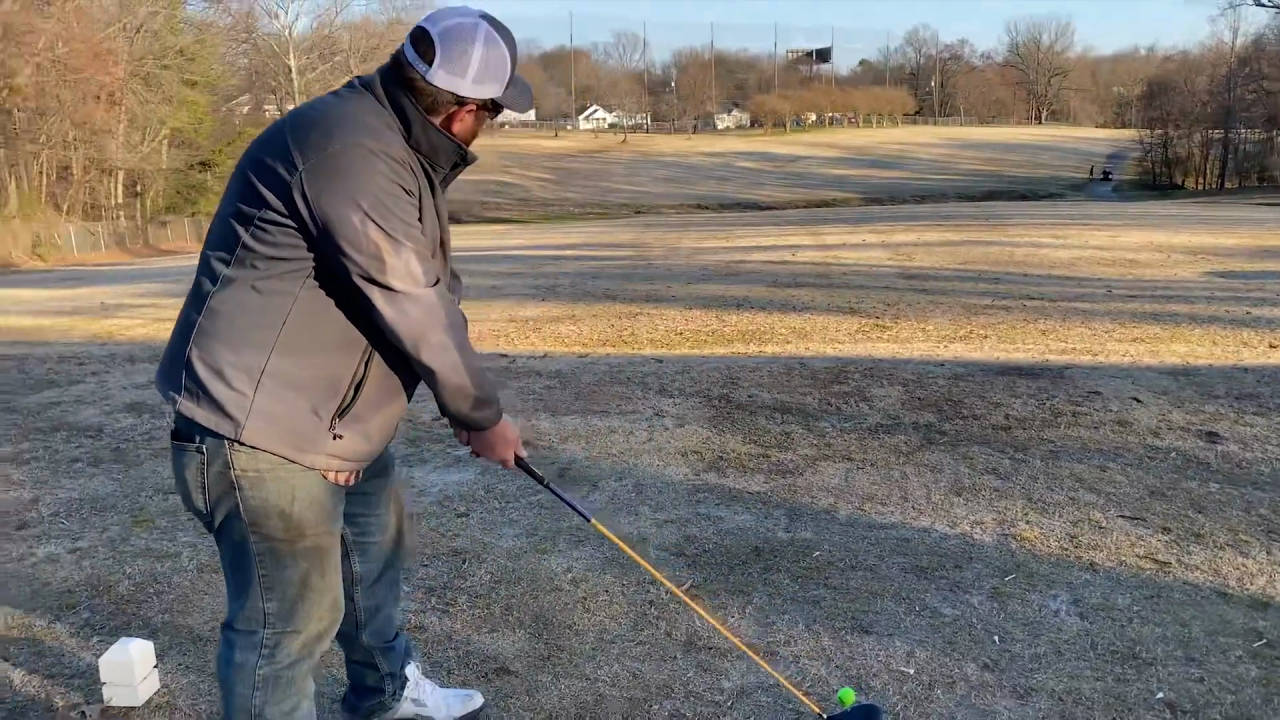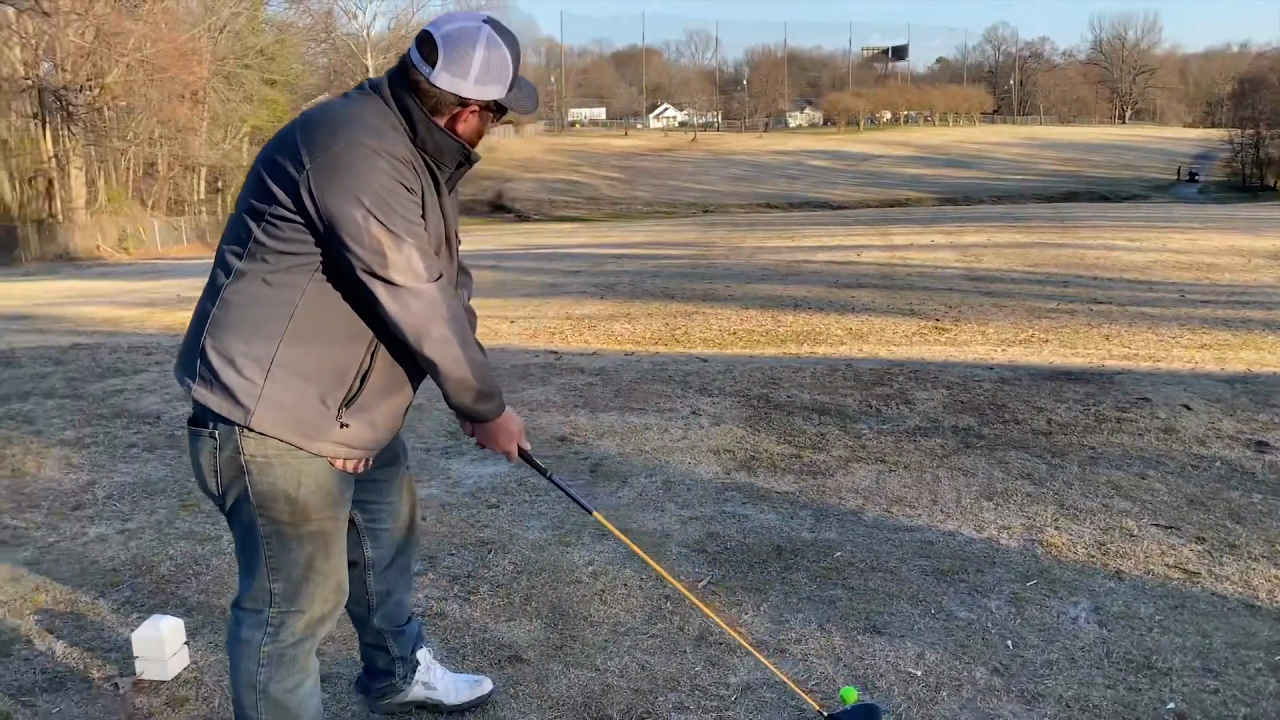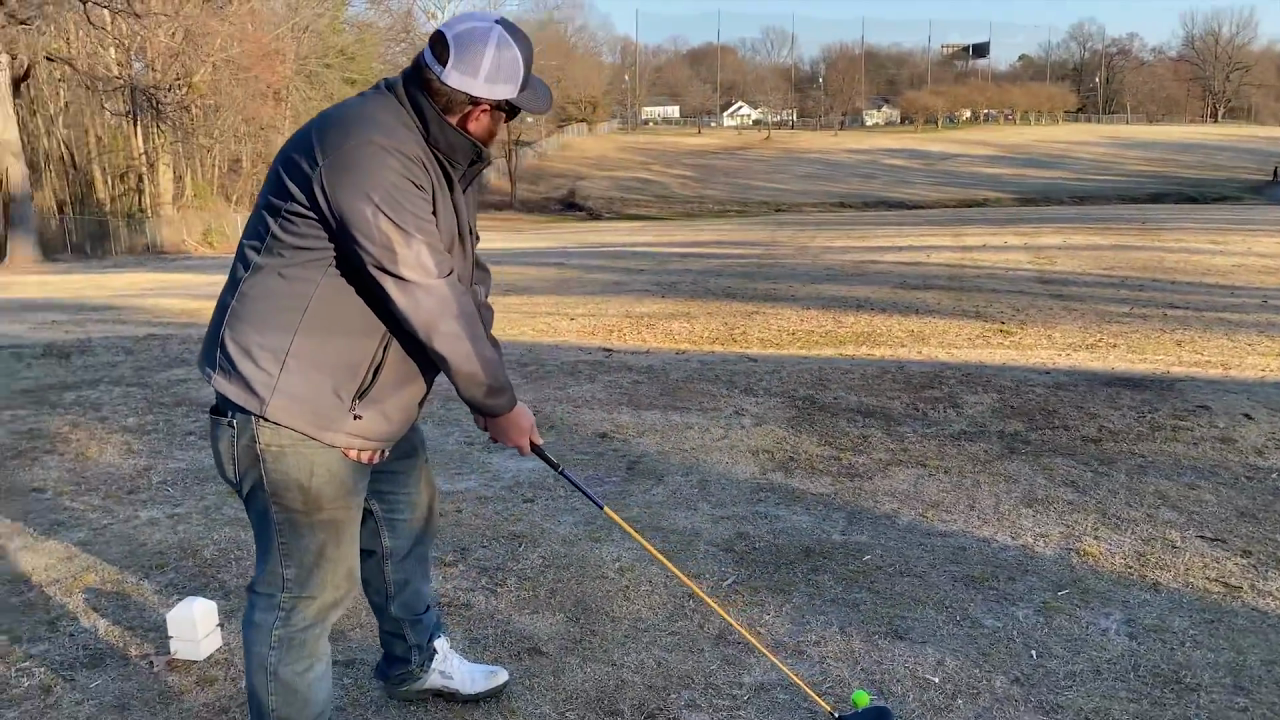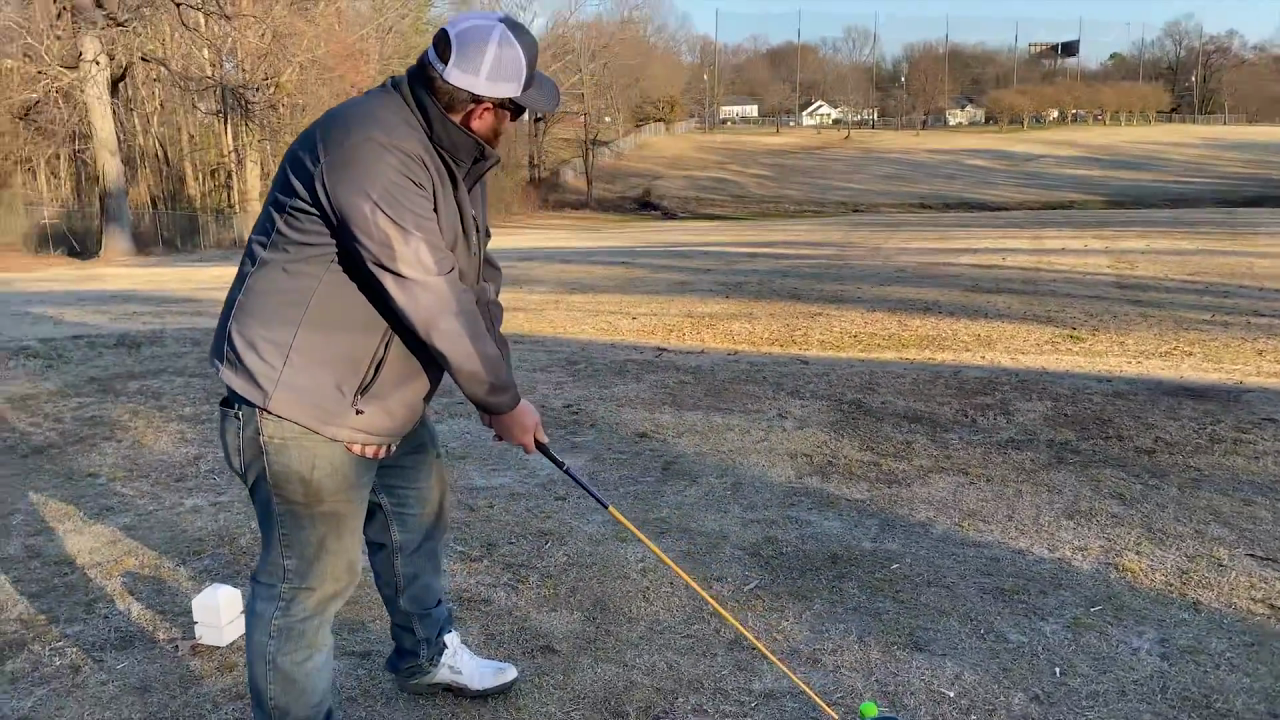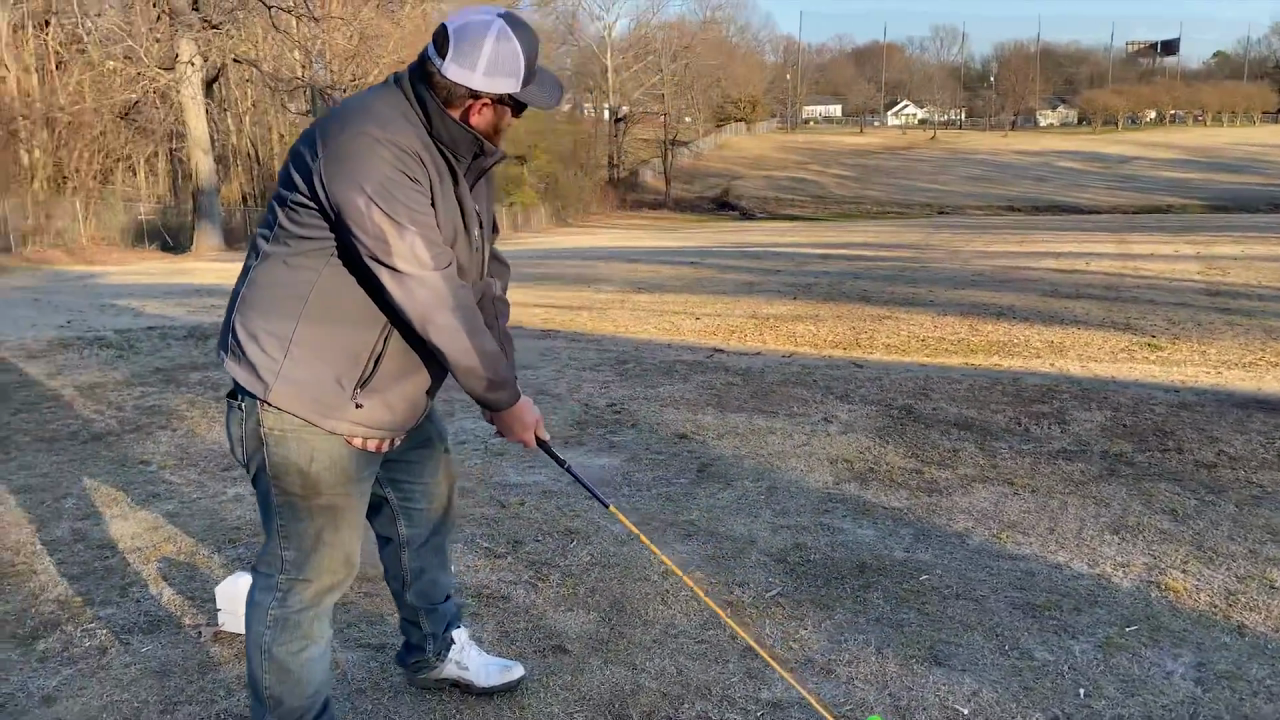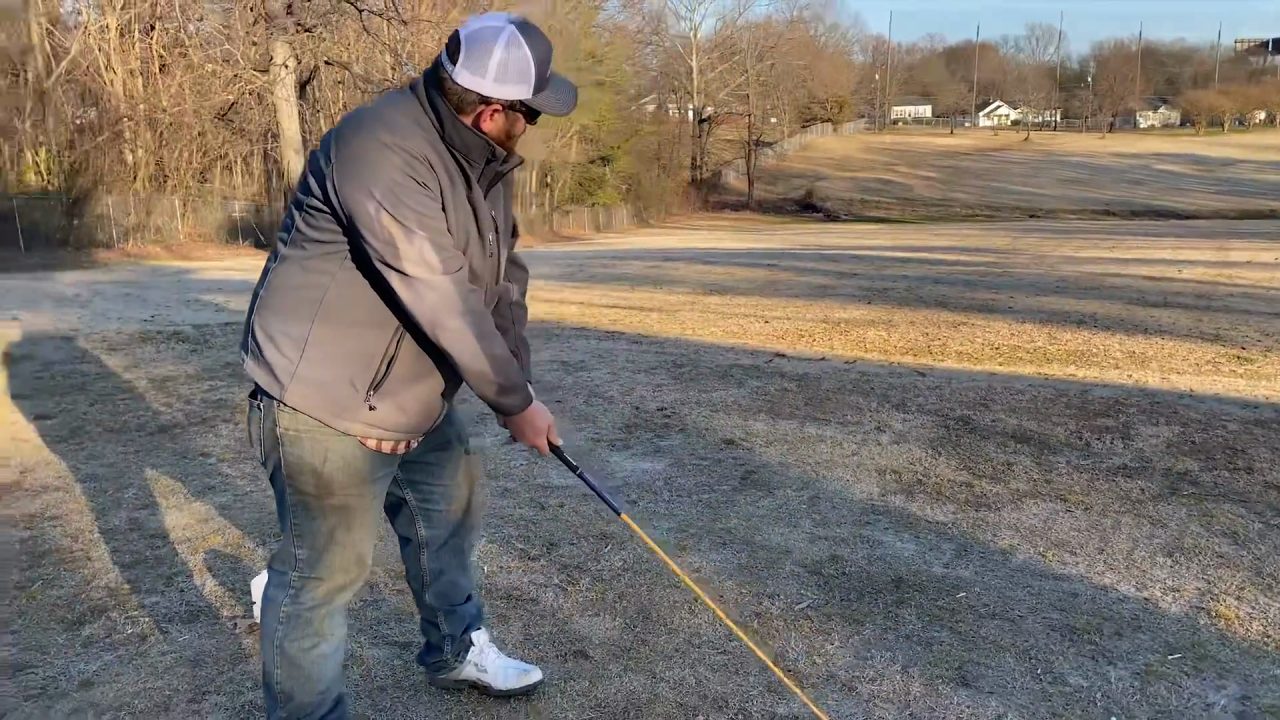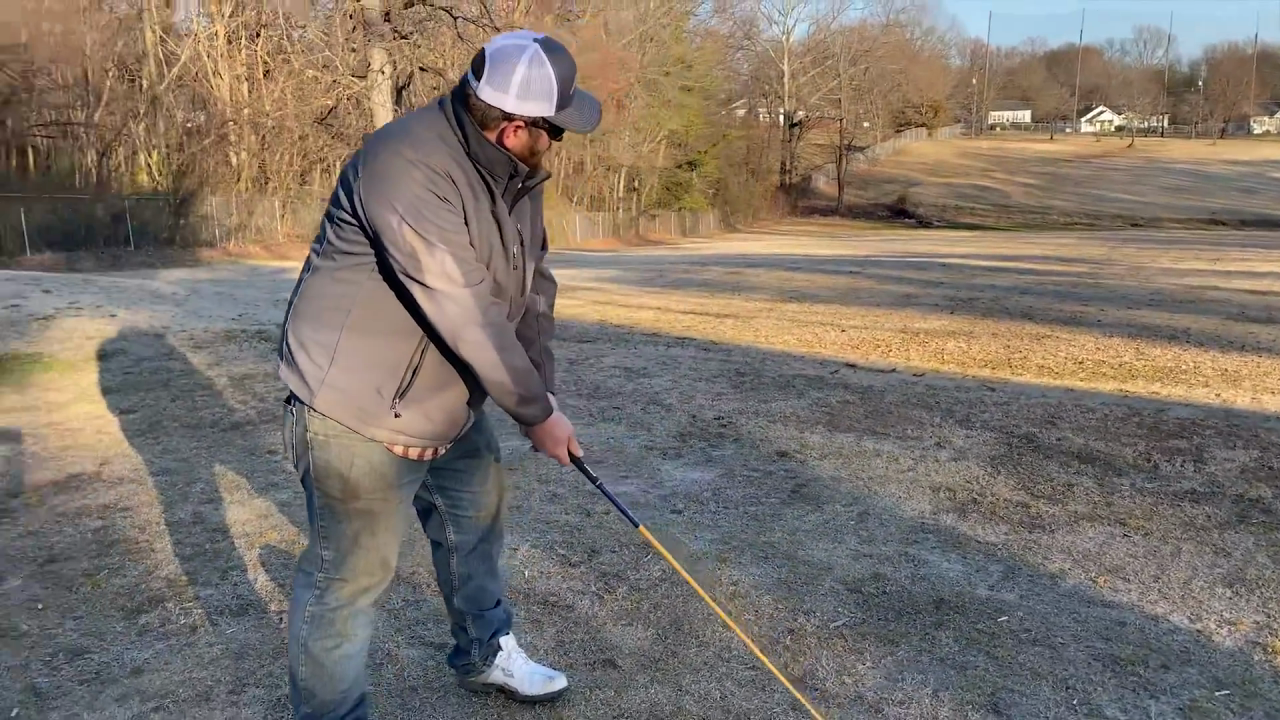
dt=0.3s
person 1, frame 1
left shoulder: (397, 144)
right shoulder: (352, 151)
left elbow: (434, 292)
right elbow: (411, 310)
left wrist: (467, 404)
right wrist: (483, 416)
left hip: (332, 414)
right hip: (262, 429)
left knee: (374, 550)
right knee: (288, 622)
person 1, frame 2
left shoulder: (414, 148)
right shoulder: (357, 149)
left elbow: (446, 287)
right elbow: (417, 306)
left wrist: (475, 398)
right wrist: (487, 408)
left hip: (350, 407)
right hip: (275, 418)
left knee: (387, 536)
right knee: (293, 604)
person 1, frame 3
left shoulder: (434, 148)
right shoulder: (370, 149)
left elbow: (463, 282)
right elbow: (428, 303)
left wrist: (490, 390)
right wrist: (499, 402)
left hip: (370, 401)
right hip: (296, 412)
left knee: (405, 526)
right knee: (305, 591)
left ankle: (416, 660)
person 1, frame 4
left shoulder: (449, 149)
right shoulder: (371, 148)
left elbow: (475, 276)
right elbow: (432, 301)
left wrist: (496, 384)
right wrist: (502, 400)
left hip: (383, 396)
right hip: (304, 407)
left knee: (415, 520)
right knee: (309, 582)
left ankle: (425, 654)
person 1, frame 5
left shoulder: (458, 146)
right shoulder: (369, 143)
left elbow: (482, 271)
right elbow: (429, 297)
left wrist: (501, 377)
right wrist: (503, 396)
left hip: (393, 392)
right hip: (310, 401)
left knee: (423, 516)
right knee: (308, 574)
left ankle: (435, 649)
person 1, frame 6
left shoulder: (482, 155)
right shoulder: (383, 151)
left elbow: (503, 271)
right elbow: (443, 303)
left wrist: (517, 379)
right wrist: (515, 402)
left hip: (417, 395)
right hip: (329, 402)
left knee: (446, 516)
right knee: (323, 572)
left ankle: (456, 649)
person 1, frame 7
left shoulder: (513, 170)
right shoulder: (409, 166)
left elbow: (531, 284)
right elbow: (467, 316)
left wrist: (542, 389)
right wrist: (537, 412)
left hip: (450, 404)
right hip: (361, 411)
left knee: (475, 522)
right knee: (350, 573)
left ankle: (485, 653)
